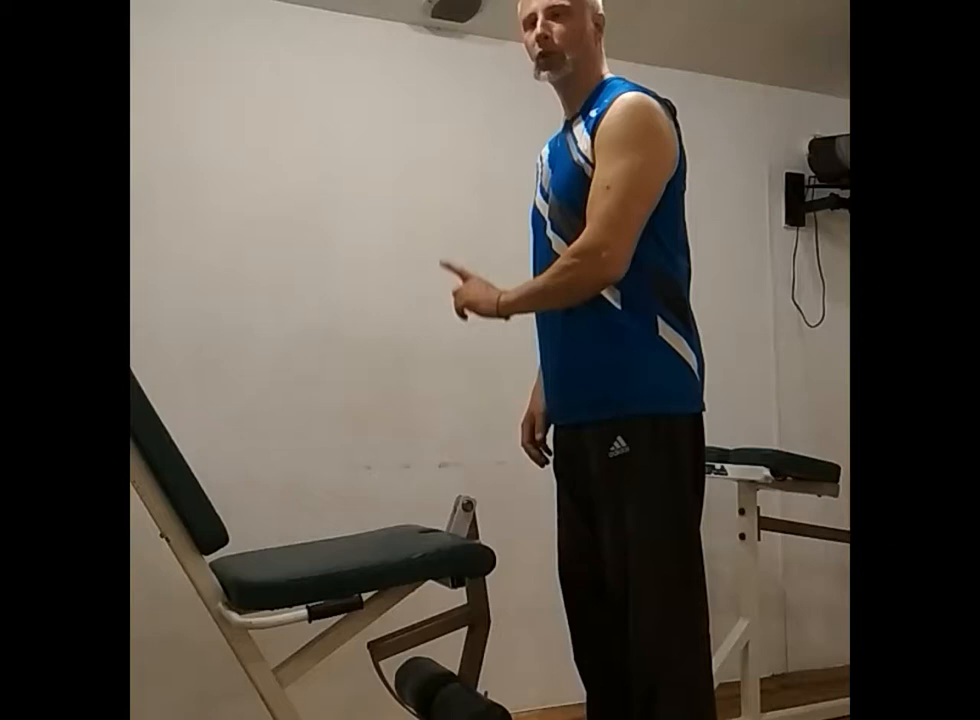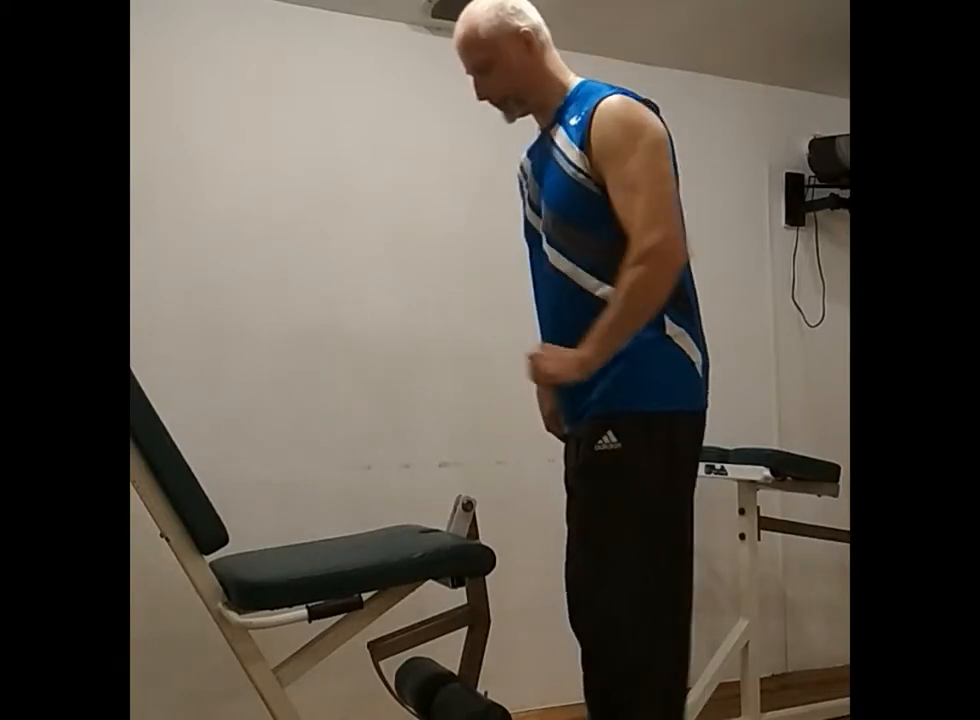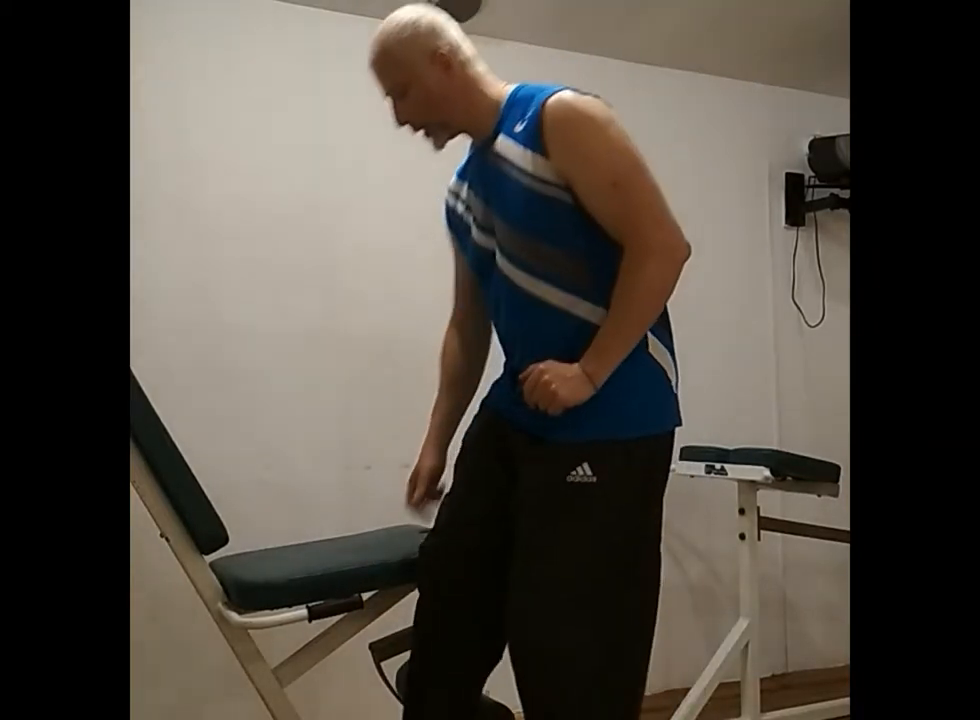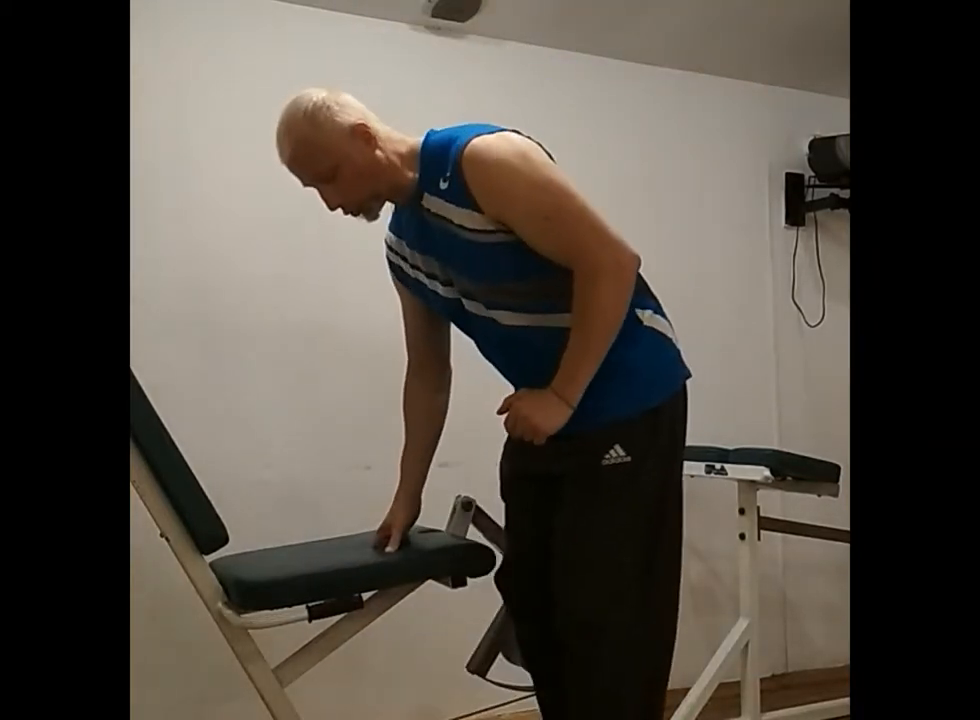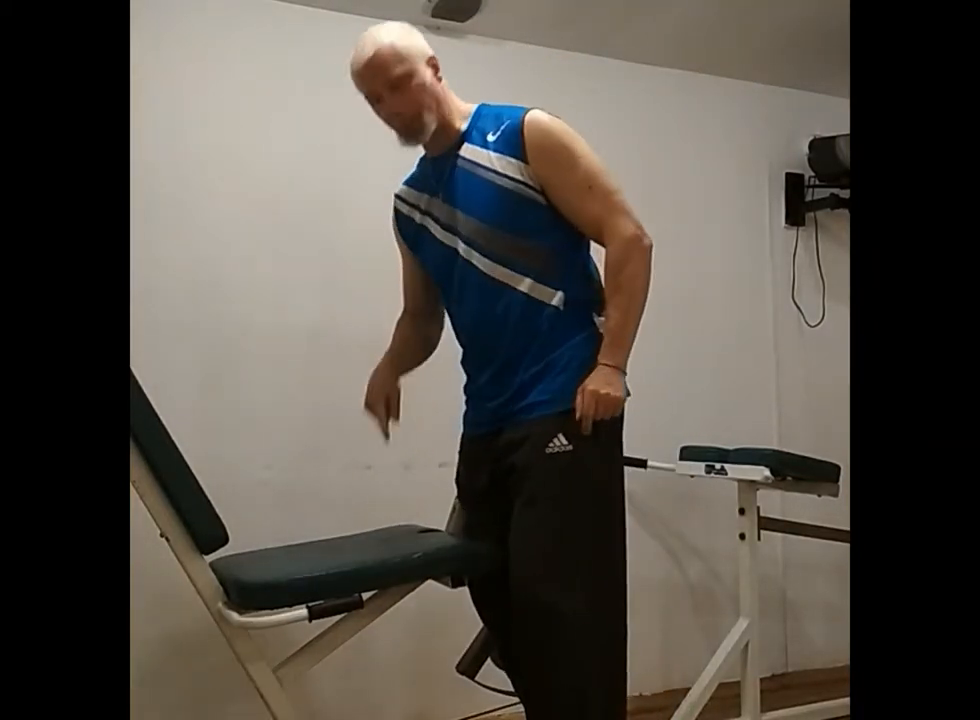
dt=1s
person 1, frame 1
left shoulder: (632, 114)
right shoulder: (556, 147)
left elbow: (604, 259)
left wrist: (501, 302)
right wrist: (543, 390)
left hip: (643, 407)
right hip: (584, 410)
left knee: (657, 606)
right knee: (593, 601)
person 1, frame 2
left shoulder: (614, 118)
right shoulder: (537, 157)
left elbow: (659, 250)
left wrist: (585, 356)
right wrist: (552, 371)
left hip: (642, 398)
right hip: (591, 403)
left knee: (624, 602)
right knee: (599, 599)
person 1, frame 3
left shoulder: (563, 120)
right shoulder: (463, 195)
left elbow: (662, 245)
right elbow: (468, 327)
left wrist: (588, 373)
right wrist: (437, 444)
left hip: (612, 422)
right hip: (516, 413)
left knee: (568, 625)
right knee: (452, 586)
person 1, frame 4
left shoulder: (484, 159)
right shoulder: (402, 245)
left elbow: (611, 260)
right elbow: (427, 372)
left wrist: (562, 396)
right wrist: (408, 494)
left hip: (626, 400)
right hip: (541, 413)
left knee: (605, 607)
right knee: (530, 592)
person 1, frame 5
left shoulder: (529, 135)
right shoulder: (409, 202)
left elbow: (628, 239)
left wrist: (610, 364)
right wrist: (389, 370)
left hip: (563, 410)
right hip: (485, 421)
left knee: (559, 601)
right knee: (499, 597)
